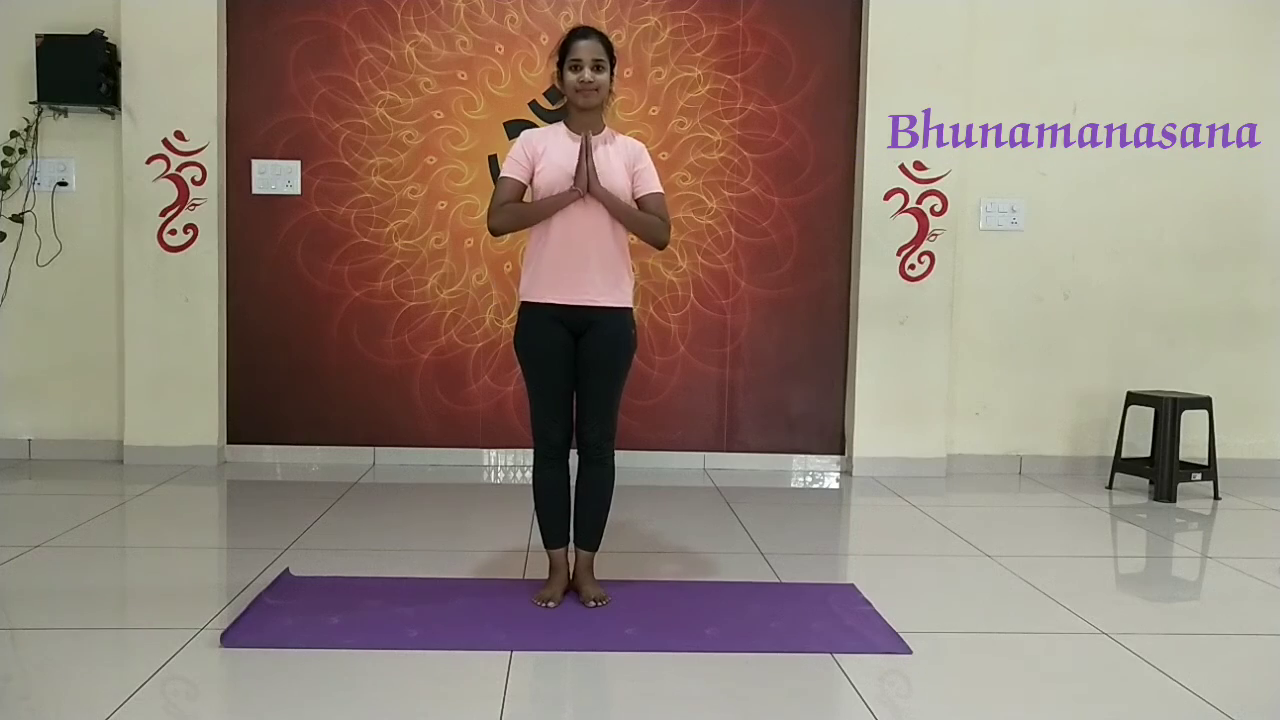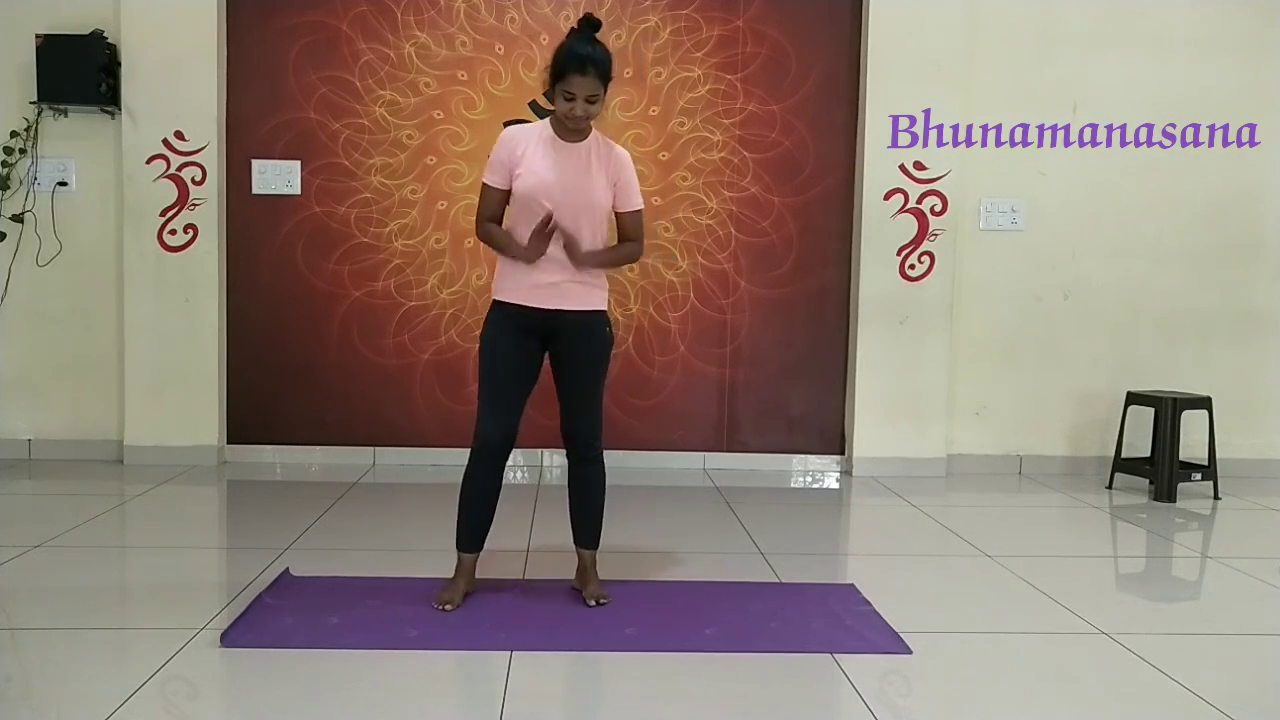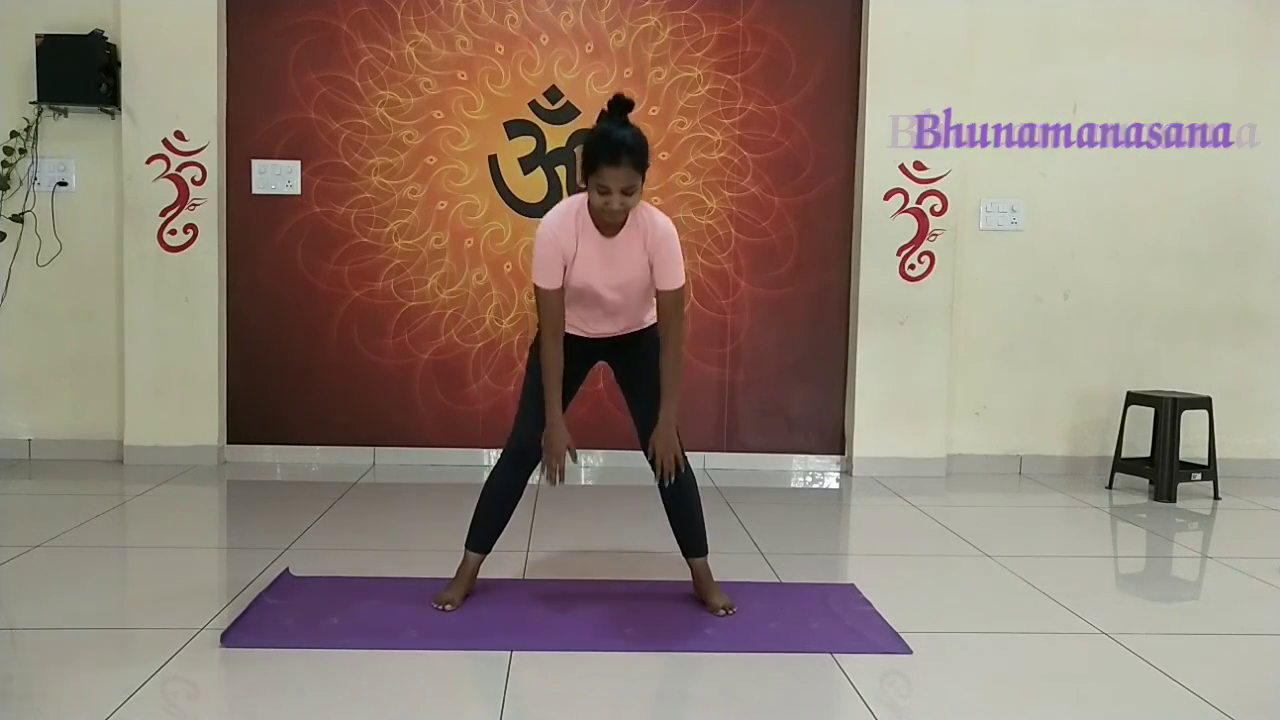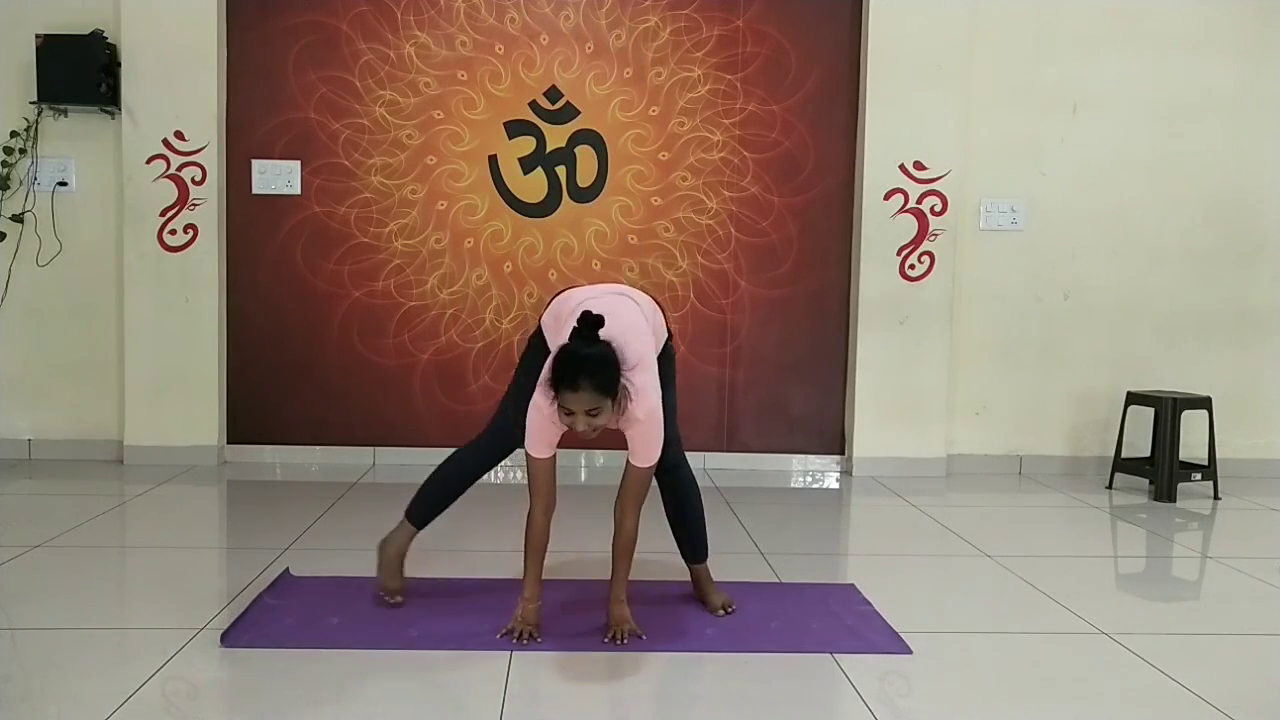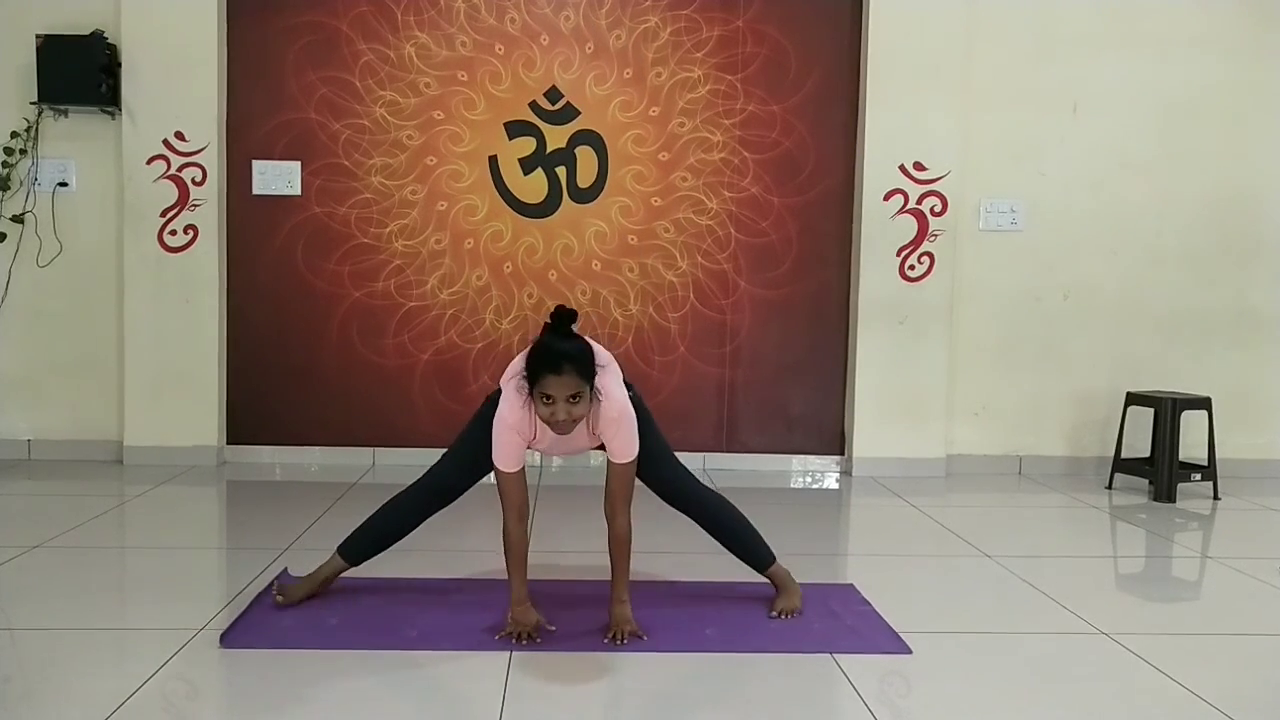
dt=1s
person 1, frame 1
left shoulder: (631, 152)
right shoulder: (532, 143)
left elbow: (661, 233)
right elbow: (498, 220)
left wrist: (600, 192)
right wrist: (570, 192)
left hip: (609, 314)
right hip: (544, 311)
left knee: (597, 440)
right knee: (550, 439)
left ankle: (585, 566)
right ankle: (556, 565)
person 1, frame 2
left shoulder: (615, 159)
right shoulder: (515, 142)
left elbow: (633, 244)
right elbow: (484, 224)
left wrist: (586, 256)
right wrist: (523, 248)
left hip: (583, 317)
right hip: (514, 313)
left knee: (584, 442)
right knee: (491, 439)
left ankle: (587, 566)
right ankle: (465, 568)
person 1, frame 3
left shoulder: (659, 231)
right shoulder: (556, 228)
left elbow: (671, 331)
right elbow: (550, 328)
left wrist: (667, 418)
right wrist: (554, 419)
left hip: (636, 336)
right hip: (570, 337)
left knee: (666, 453)
right knee: (524, 445)
left ankle: (702, 575)
right ankle: (467, 571)
person 1, frame 4
left shoulder: (643, 402)
right shoulder: (545, 399)
left elbow: (629, 510)
right elbow: (540, 506)
left wrist: (618, 601)
right wrist: (530, 599)
right hip: (562, 318)
left knee: (669, 462)
right knee: (493, 444)
left ankle: (701, 577)
right ankle: (399, 540)
person 1, frame 5
left shoulder: (613, 403)
right shoulder: (513, 406)
left elbow: (619, 513)
right elbow: (514, 517)
left wrist: (621, 602)
right wrist: (520, 604)
left hip: (610, 378)
right hip: (520, 386)
left knee: (681, 488)
right knee: (435, 488)
left ankle: (781, 577)
right ankle: (323, 574)
